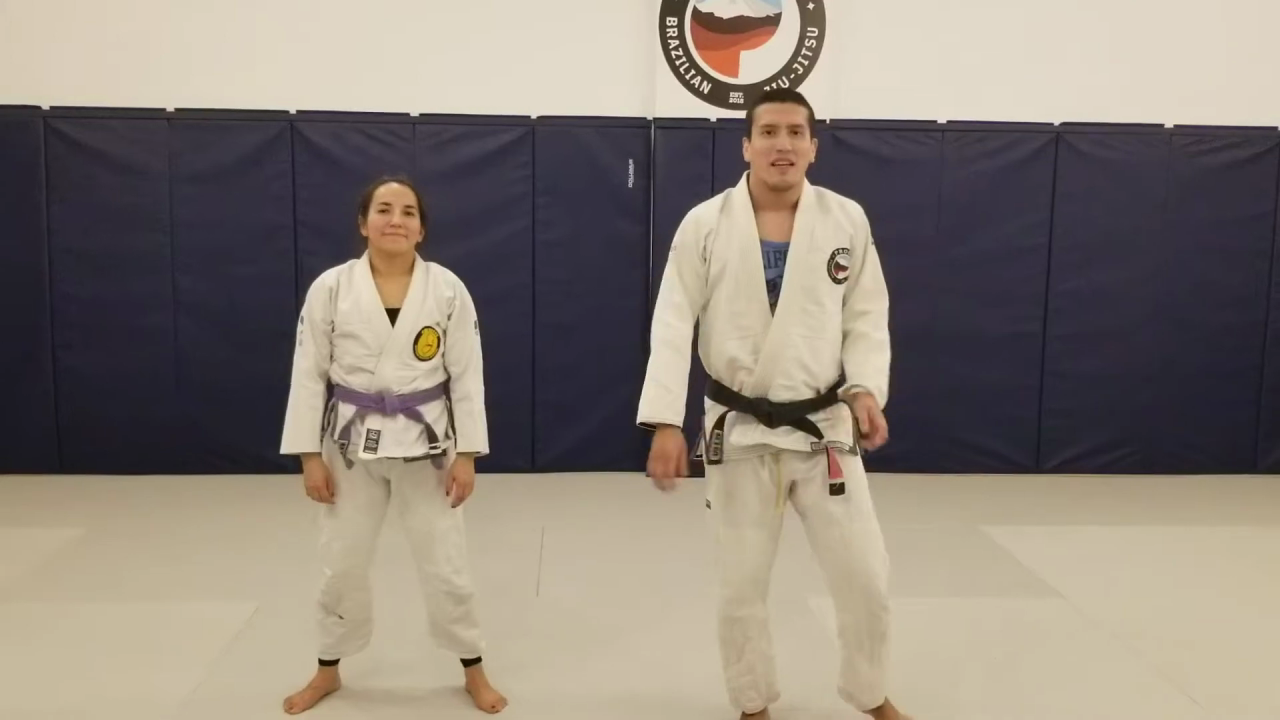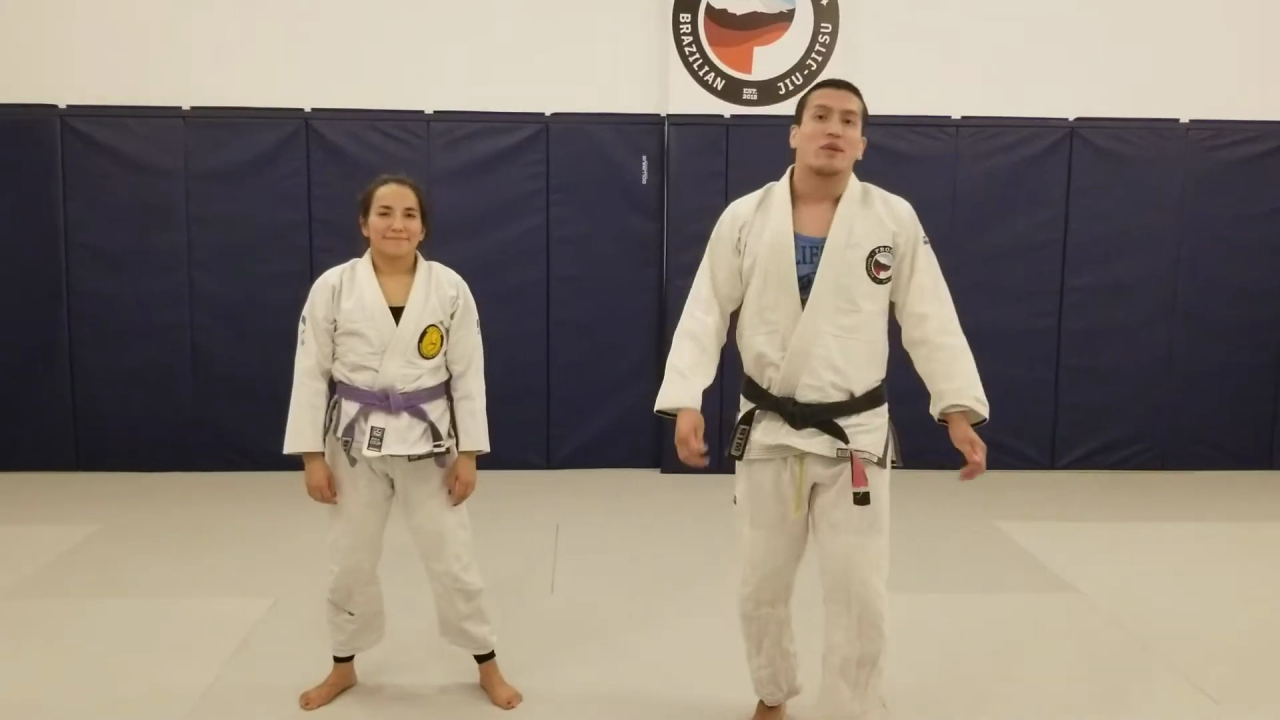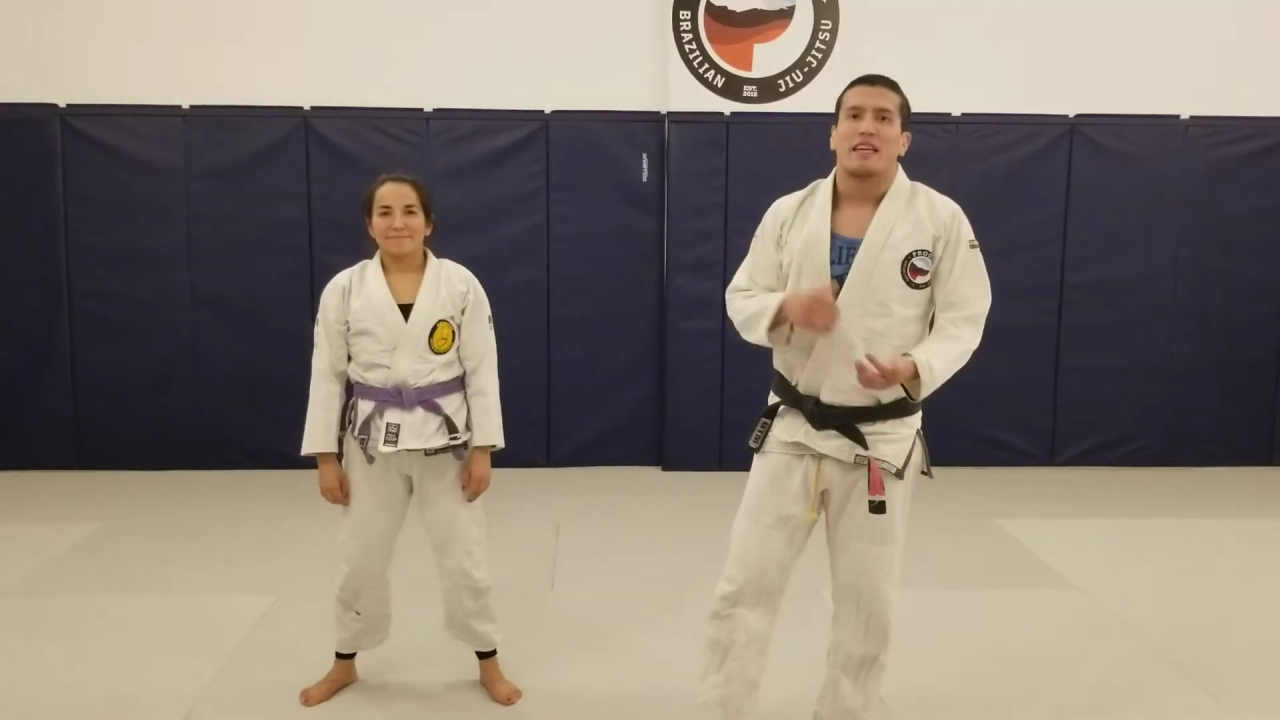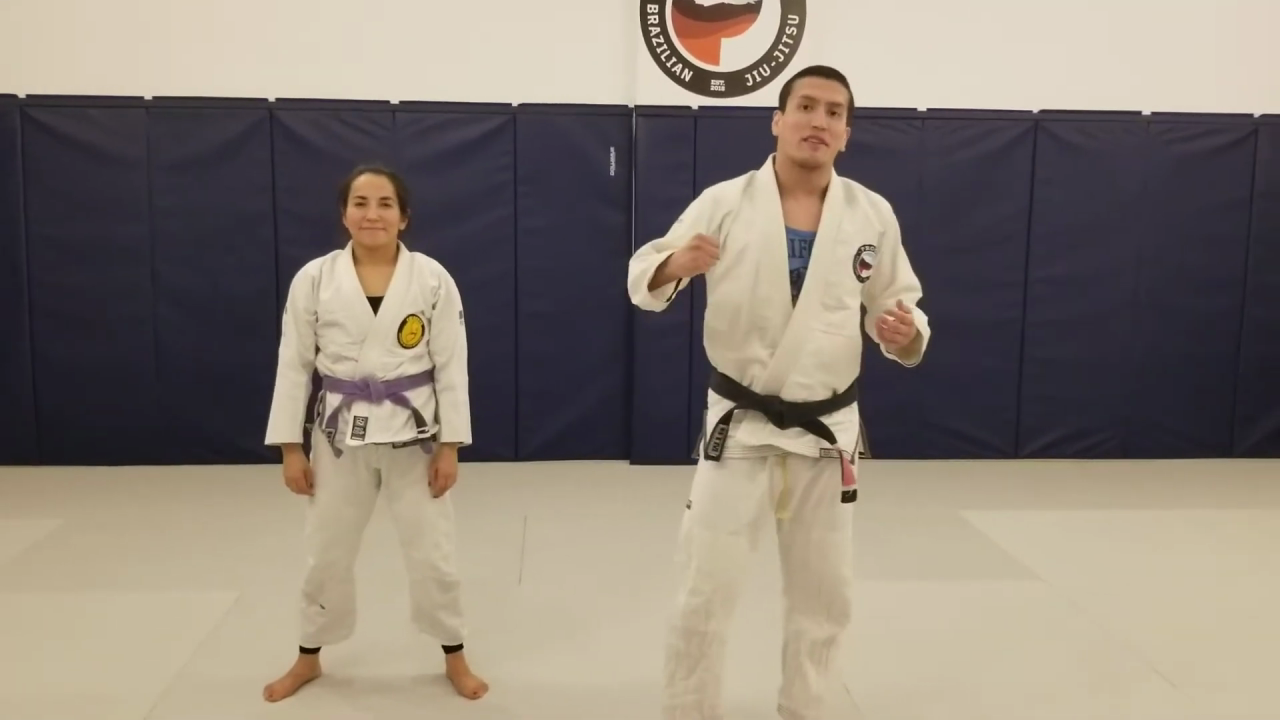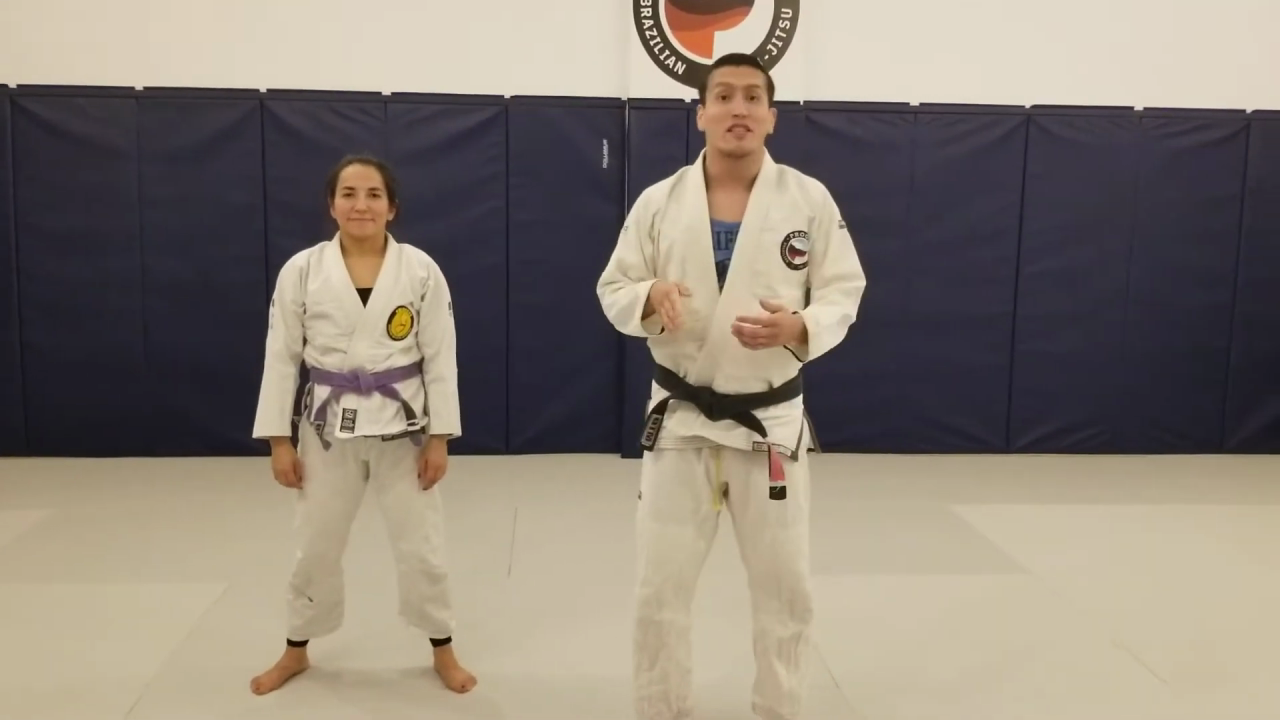
dt=0.7s
person 1, frame 1
left shoulder: (846, 218)
right shoulder: (705, 224)
left elbow: (866, 317)
right elbow: (673, 324)
left wrist: (867, 394)
right wrist: (666, 425)
left hip: (823, 428)
right hip: (738, 429)
left knee: (864, 579)
right knee: (741, 587)
person 1, frame 2
left shoulder: (893, 217)
right shoulder: (745, 216)
left elbow: (931, 321)
right elbow: (703, 313)
left wrist: (961, 411)
right wrist: (686, 402)
left hip: (855, 434)
right hip: (769, 431)
left knee: (859, 600)
right knee: (762, 588)
person 1, frame 3
left shoulder: (941, 218)
right shoulder: (789, 212)
left elbow: (962, 320)
right elbow: (741, 302)
left wrist: (914, 369)
right wrist: (785, 308)
left hip: (881, 438)
right hip: (792, 428)
left knee: (865, 606)
right knee: (744, 588)
person 1, frame 4
left shoulder: (872, 213)
right shoulder: (723, 202)
left elbow: (896, 300)
right elbow: (645, 273)
left wrist: (909, 333)
right wrist: (672, 266)
left hip: (827, 430)
right hip: (740, 425)
left knee: (823, 593)
right knee: (705, 592)
person 1, frame 5
left shoulder: (809, 198)
right shoulder: (659, 201)
left elbow: (843, 293)
right elbow: (613, 290)
left wrist: (798, 328)
right wrist: (651, 300)
left hip: (771, 422)
right hip: (681, 420)
left knee: (784, 587)
right knee: (661, 587)
person 2, frame 1
left shoulder: (448, 289)
right shoulder: (331, 287)
left elbow: (467, 375)
right elbow: (309, 373)
left wrist: (466, 454)
right wrist: (310, 455)
left hip: (425, 443)
right hip: (353, 443)
left knee: (445, 563)
right knee: (342, 562)
left ankle: (473, 669)
right ankle: (328, 670)
person 2, frame 2
left shoulder: (449, 288)
right shoulder: (332, 287)
left elbow: (468, 375)
right elbow: (310, 374)
left wrist: (468, 453)
right wrist: (311, 455)
left hip: (428, 441)
right hip: (355, 442)
left knee: (452, 559)
right knee: (350, 561)
left ankle: (487, 665)
right ankle: (343, 666)
person 2, frame 3
left shoulder: (460, 284)
right shoulder: (343, 289)
left elbow: (482, 371)
right elbow: (327, 375)
left wrist: (482, 450)
right wrist: (326, 457)
left hip: (445, 439)
right hip: (373, 441)
left knee: (464, 556)
right knee: (360, 559)
left ankle: (487, 662)
right ankle: (344, 663)
person 2, frame 4
left shoulder: (433, 278)
right shoulder: (313, 279)
left elbow: (452, 366)
right elbow: (294, 365)
left wrist: (450, 445)
right wrist: (290, 447)
left hip: (414, 433)
right hip: (341, 434)
left knee: (432, 551)
right knee: (326, 551)
left ankle: (455, 657)
right ankle: (308, 657)
person 2, frame 5
left shoulder: (420, 269)
right shoulder: (301, 270)
left elbow: (441, 358)
right elbow: (282, 357)
left wrist: (439, 438)
right wrist: (279, 440)
left hip: (402, 425)
right hip: (329, 426)
left knee: (421, 544)
right knee: (316, 544)
left ankle: (442, 650)
right ankle: (296, 650)
